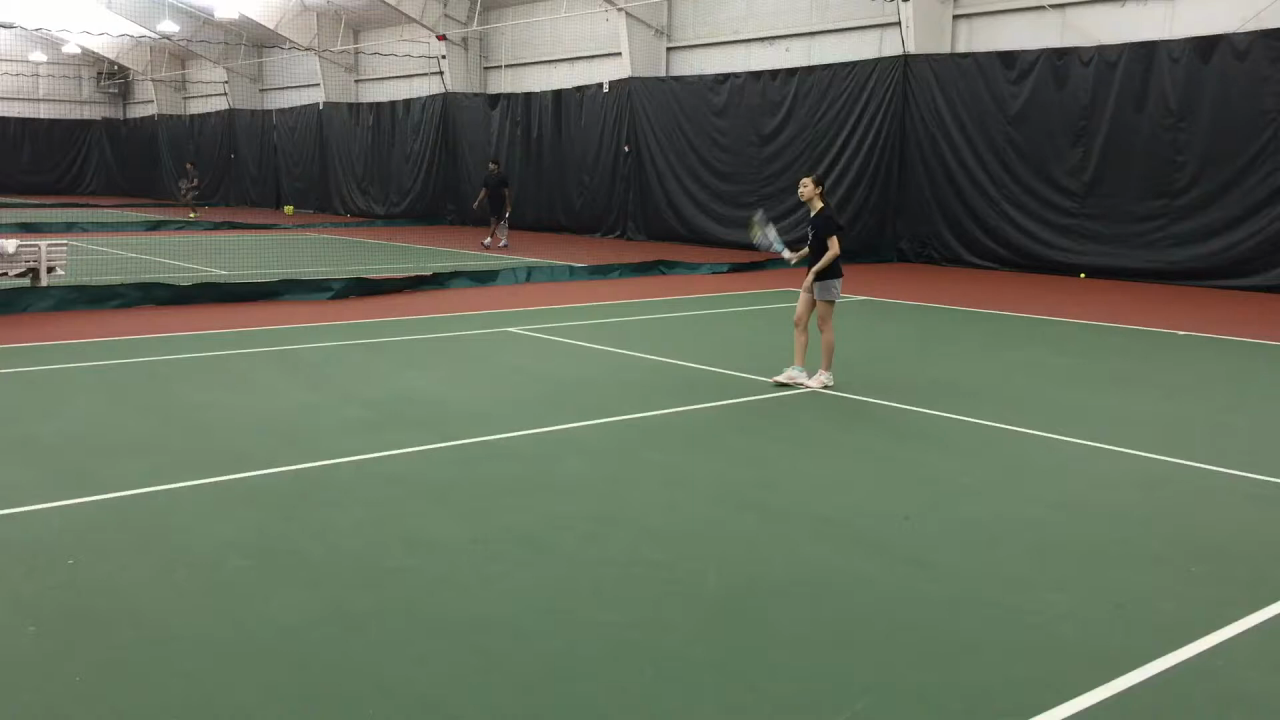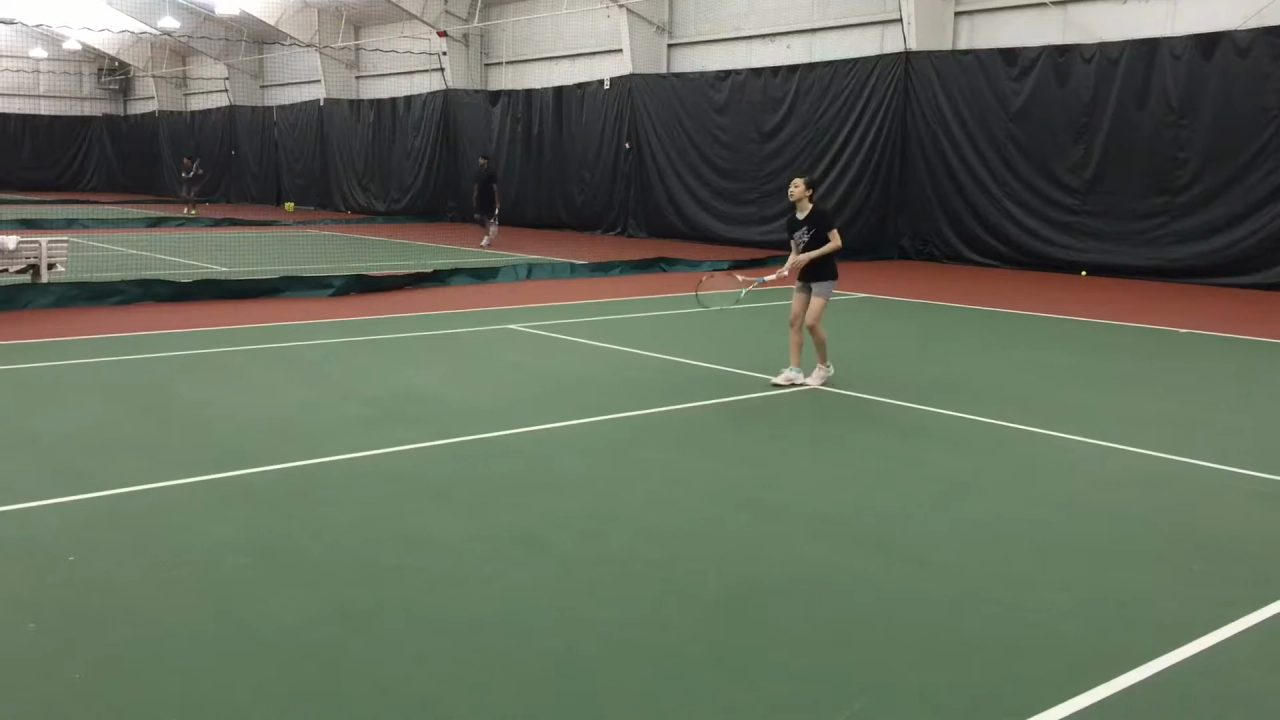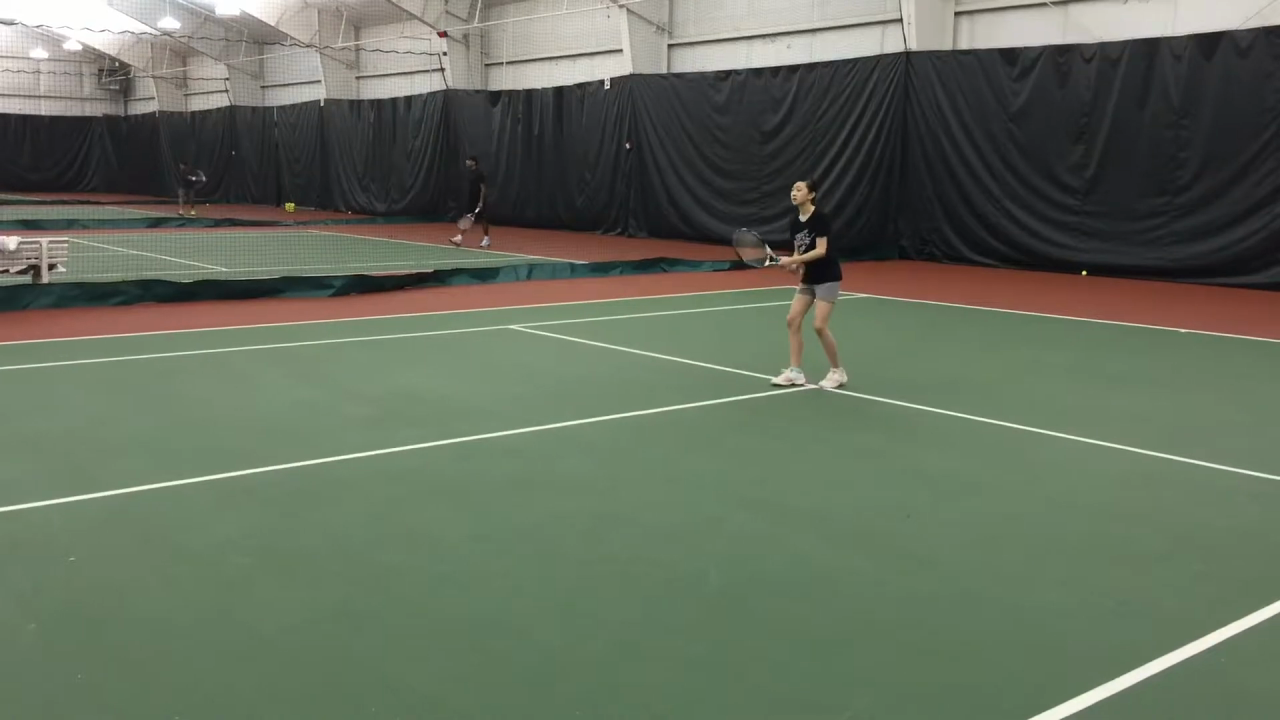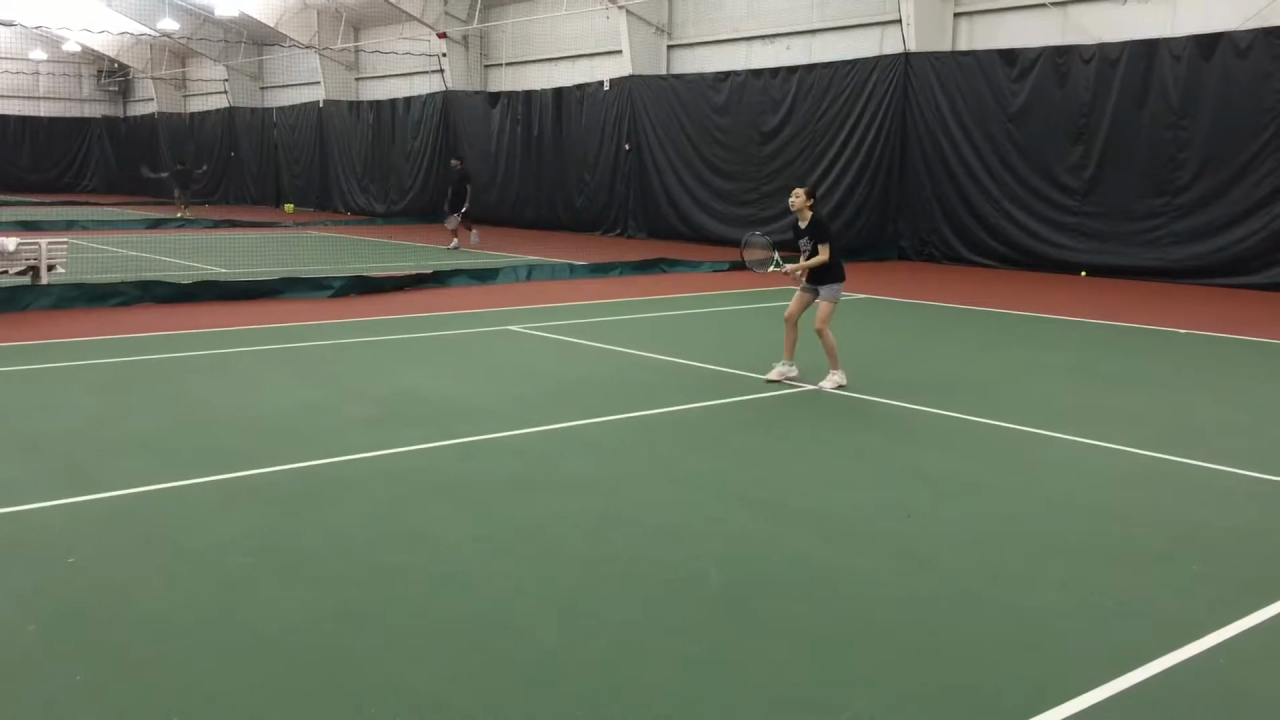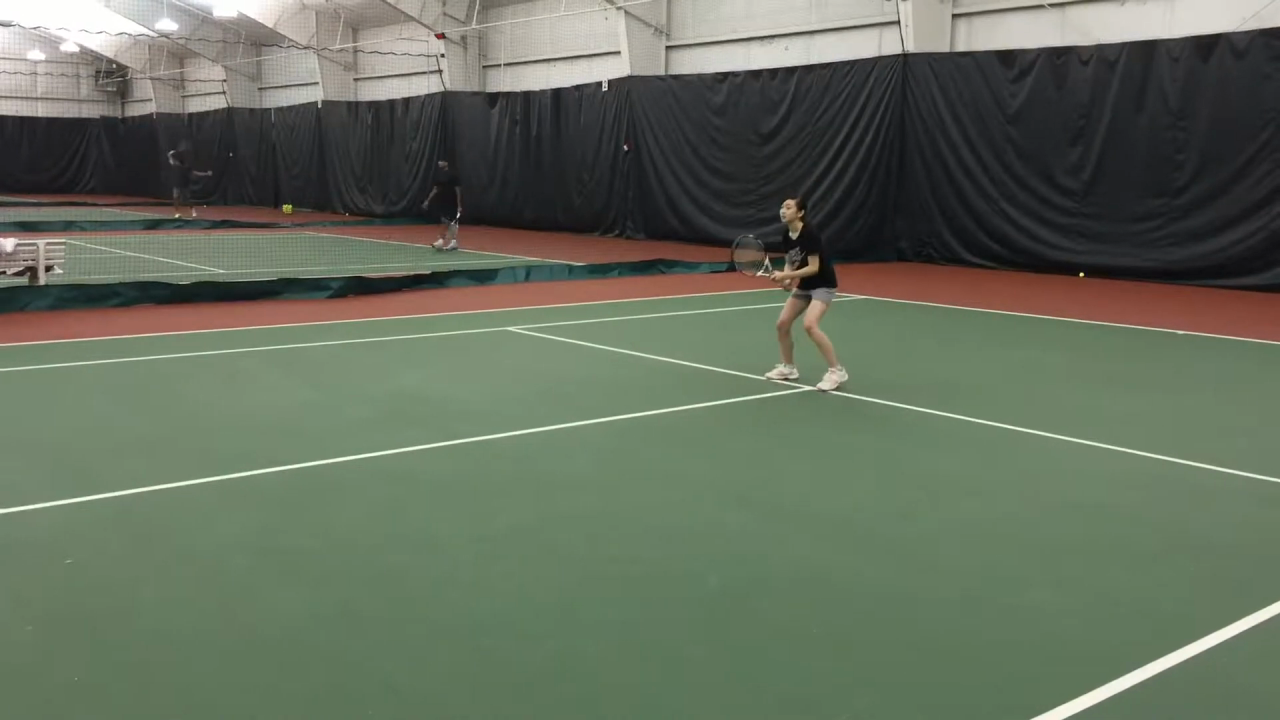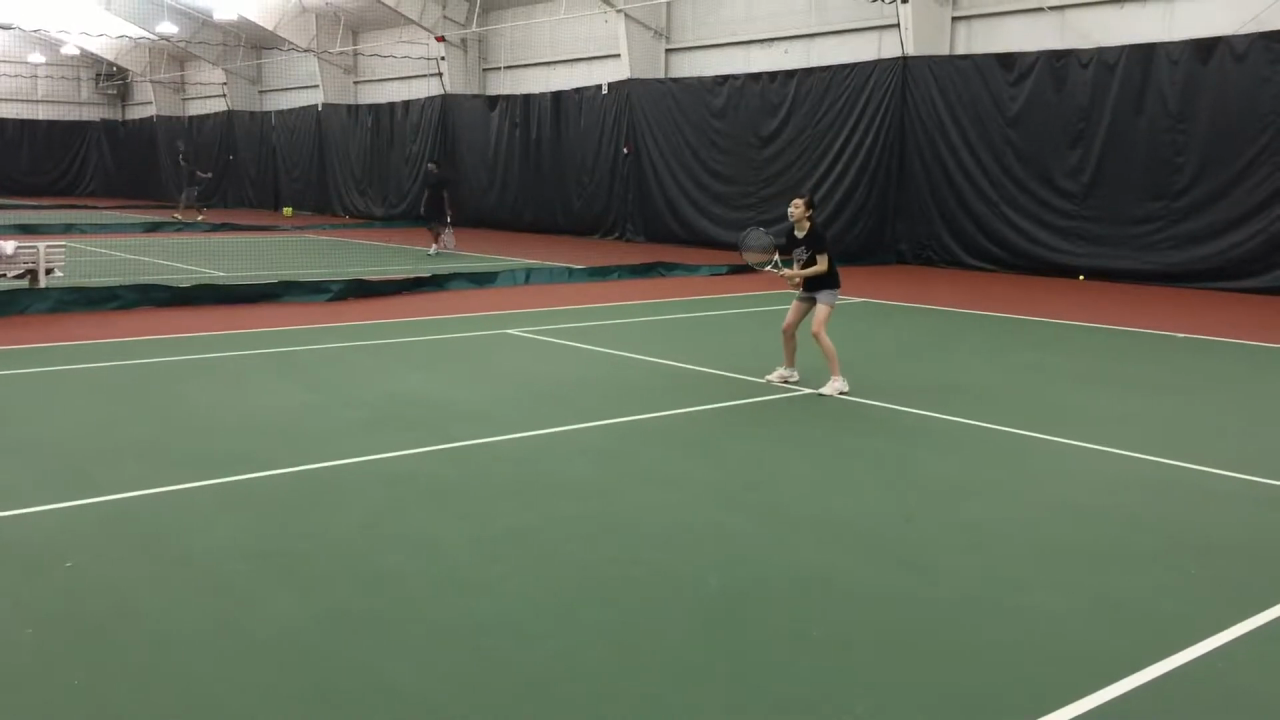
dt=0.3s
person 1, frame 1
left shoulder: (825, 215)
right shoulder: (813, 214)
left elbow: (835, 250)
left wrist: (812, 272)
right wrist: (798, 255)
left hip: (827, 277)
right hip: (814, 277)
left knee: (824, 325)
right knee: (799, 321)
left ankle: (825, 374)
right ankle: (797, 371)
person 1, frame 2
left shoulder: (819, 214)
right shoulder: (792, 220)
left elbow: (837, 243)
right elbow: (795, 252)
left wrist: (810, 256)
right wrist: (787, 267)
left hip: (824, 276)
right hip: (804, 277)
left knee: (811, 322)
right knee: (794, 320)
left ankle: (824, 366)
right ankle: (794, 371)
person 1, frame 3
left shoulder: (819, 217)
right shoulder: (795, 221)
left elbow: (821, 251)
left wrist: (793, 260)
right wrist: (793, 264)
left hip: (828, 278)
right hip: (808, 278)
left knee: (820, 326)
right knee: (793, 321)
left ankle: (838, 371)
right ankle: (795, 372)
person 1, frame 4
left shoulder: (818, 222)
right shoulder: (796, 225)
left elbow: (824, 256)
left wrist: (797, 267)
right wrist: (799, 271)
left hip: (831, 278)
right hip: (812, 279)
left knee: (820, 326)
right knee: (790, 317)
left ankle: (837, 373)
right ankle: (787, 365)
person 1, frame 5
left shoulder: (810, 234)
right shoulder: (786, 235)
left elbow: (813, 268)
left wrist: (786, 276)
right wrist: (787, 279)
left hip: (823, 285)
right hip: (804, 285)
left knee: (810, 325)
right knee: (782, 324)
left ankle: (836, 370)
right ankle: (788, 368)
person 1, frame 6
left shoulder: (816, 233)
right shoulder: (791, 235)
left elbow: (822, 267)
left wrist: (795, 274)
right wrist: (795, 278)
left hip: (827, 286)
right hip: (808, 287)
left knee: (817, 330)
right knee: (787, 327)
left ankle: (838, 380)
right ankle: (789, 370)
